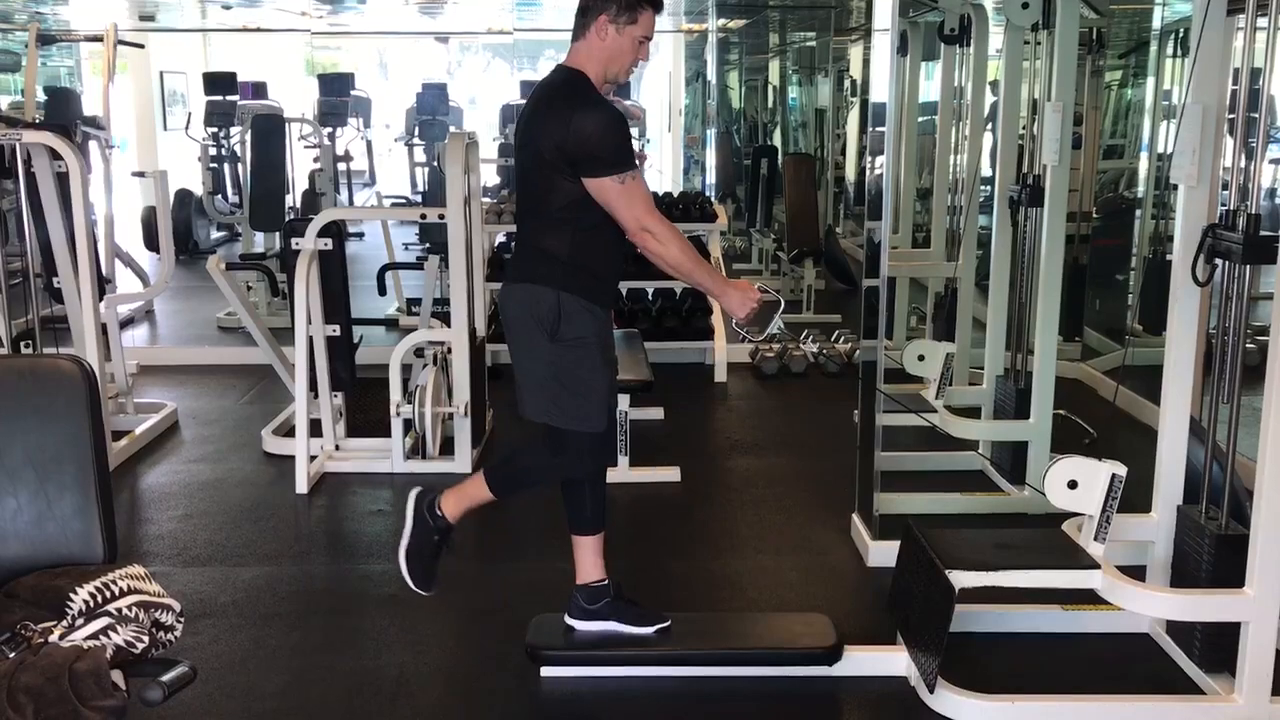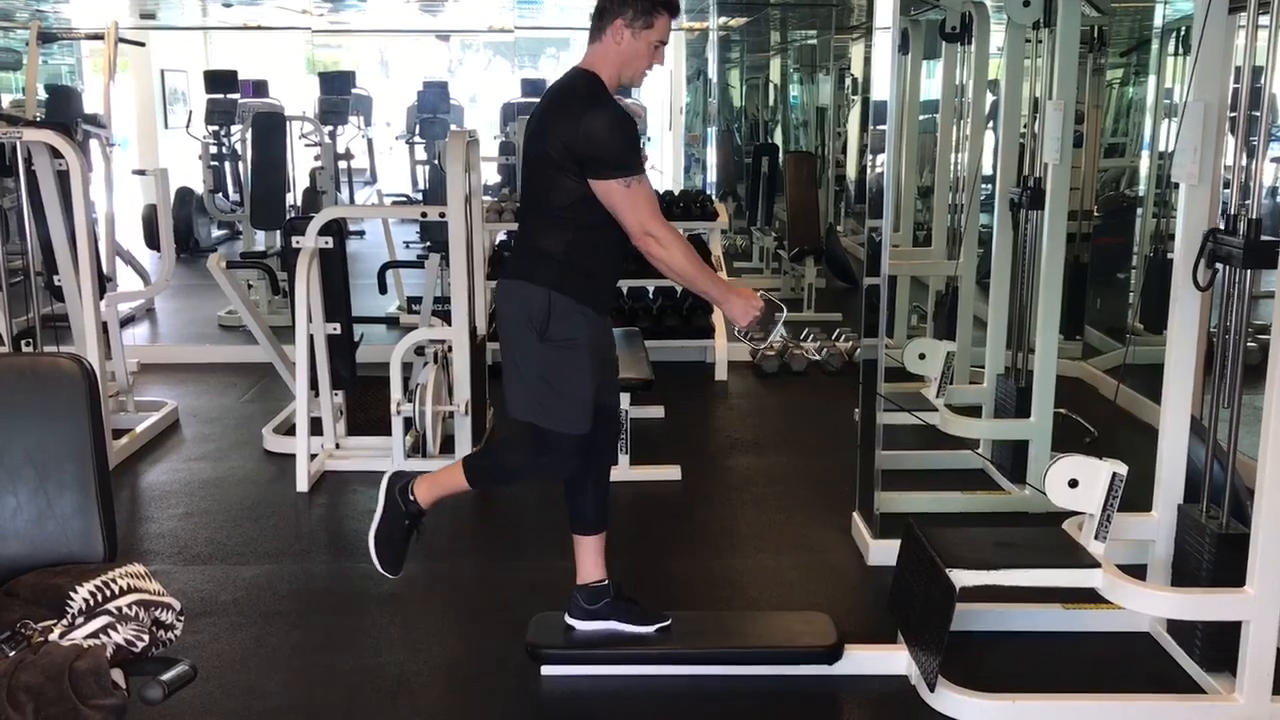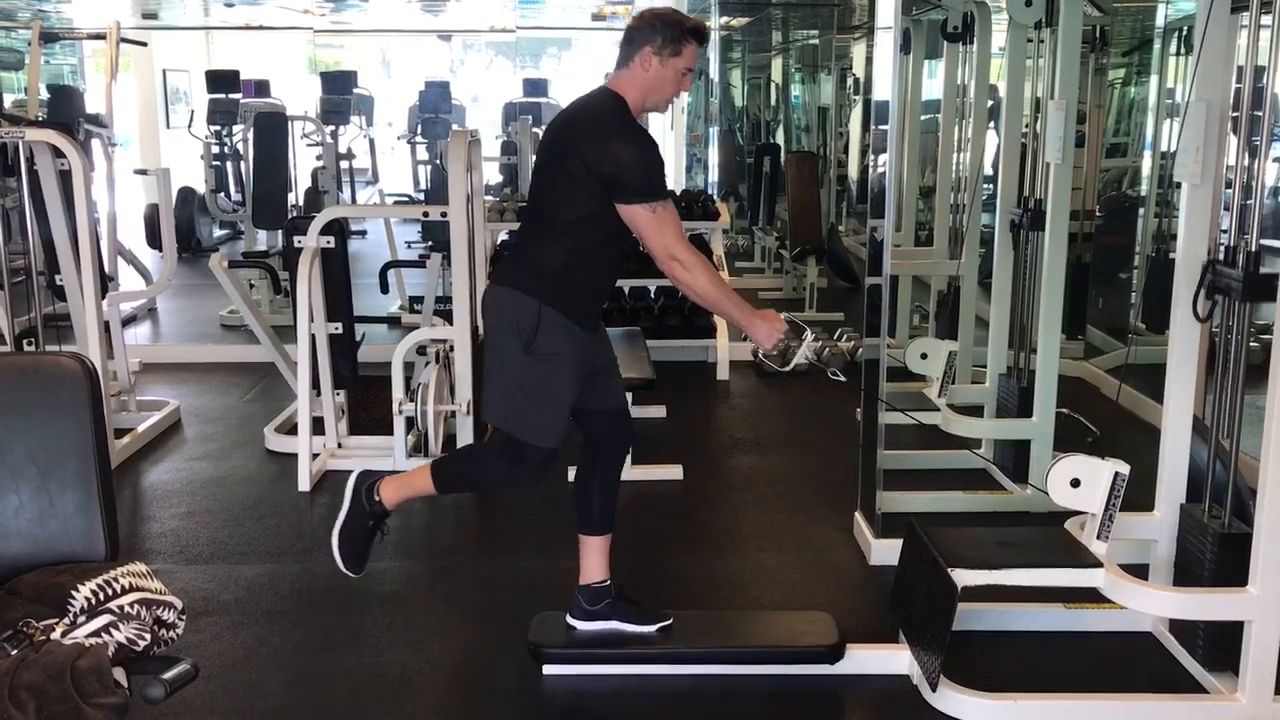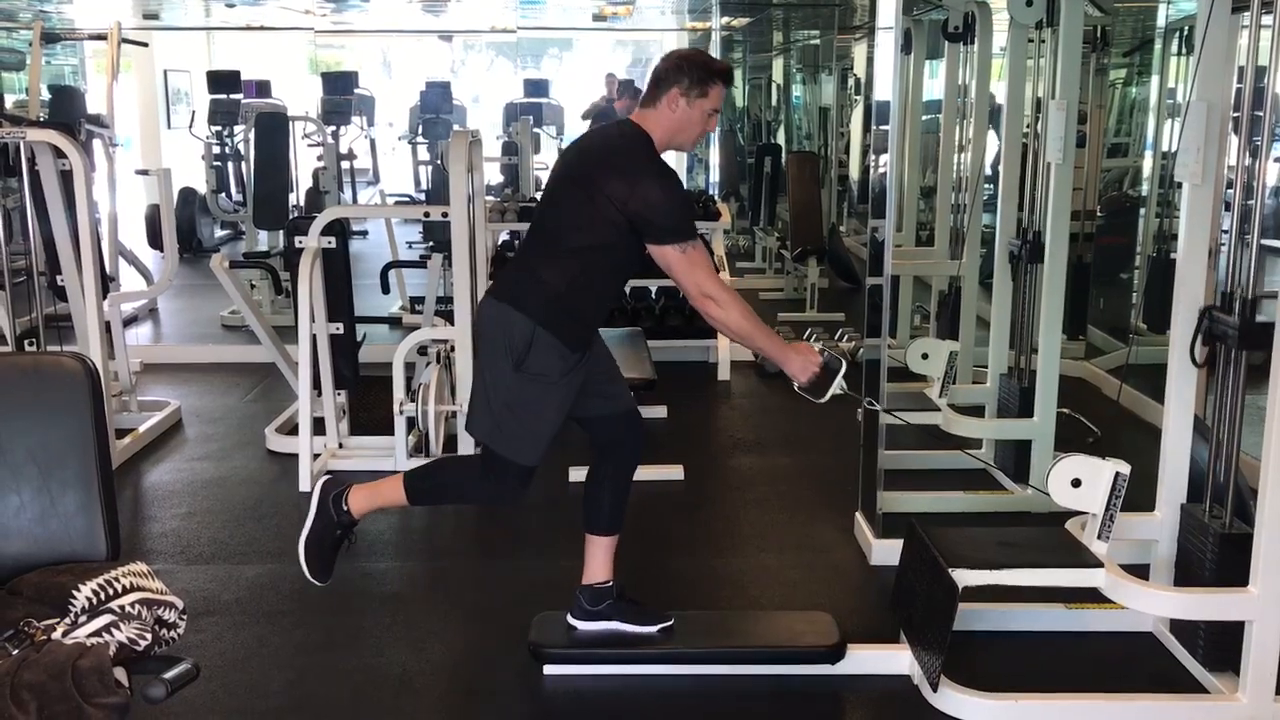
dt=0.3s
person 1, frame 1
left shoulder: (558, 97)
right shoulder: (586, 114)
right elbow: (643, 227)
right wrist: (723, 291)
left hip: (561, 293)
right hip: (557, 300)
left knee: (587, 440)
right knee: (572, 444)
left ankle: (592, 596)
right ankle: (440, 512)
person 1, frame 2
left shoulder: (572, 99)
right shoulder: (597, 116)
right elbow: (649, 233)
right wrist: (727, 298)
left hip: (566, 298)
right hip: (549, 301)
left knee: (594, 437)
right knee: (554, 446)
left ankle: (592, 596)
right ankle: (410, 495)
person 1, frame 3
left shoulder: (591, 117)
right shoulder: (621, 140)
right elbow: (674, 257)
right wrist: (749, 321)
left hip: (560, 308)
right hip: (539, 311)
left knee: (609, 435)
right knee: (527, 456)
left ankle: (594, 596)
right ankle: (380, 495)
person 1, frame 4
left shoulder: (605, 145)
right shoulder: (648, 180)
right elbow: (708, 295)
right wrist: (787, 355)
left hip: (556, 325)
right hip: (530, 331)
left knee: (622, 436)
right knee: (502, 474)
left ankle: (596, 596)
right ankle: (344, 504)
